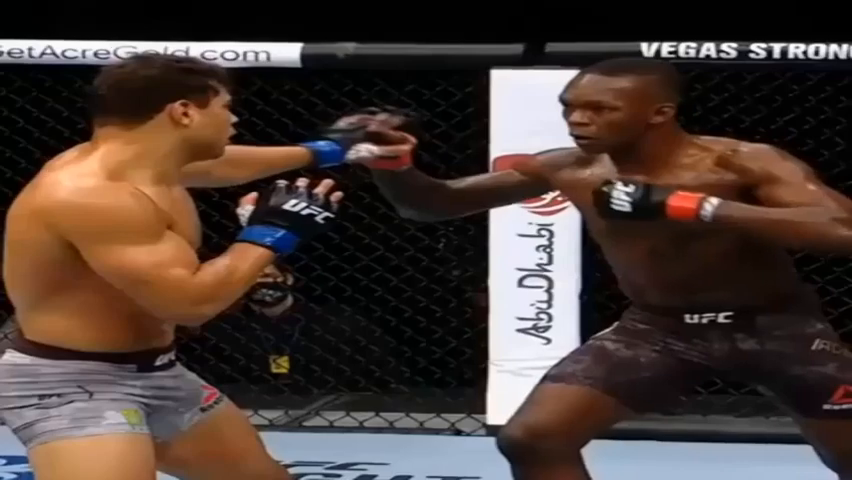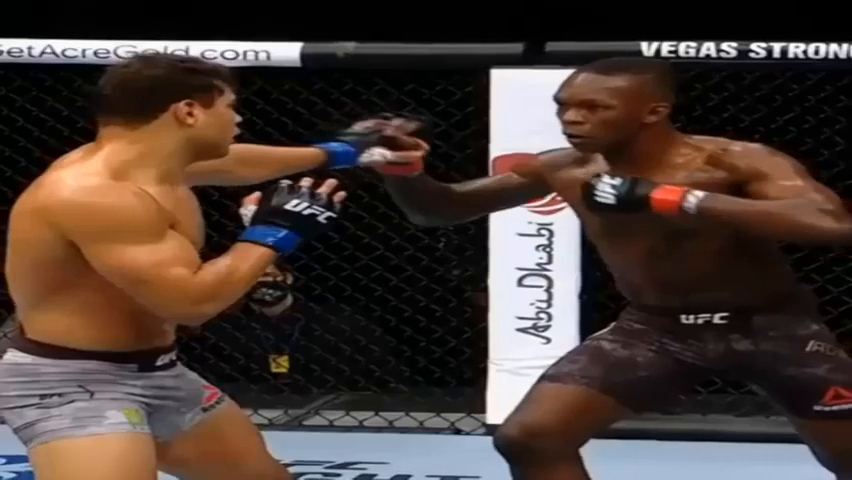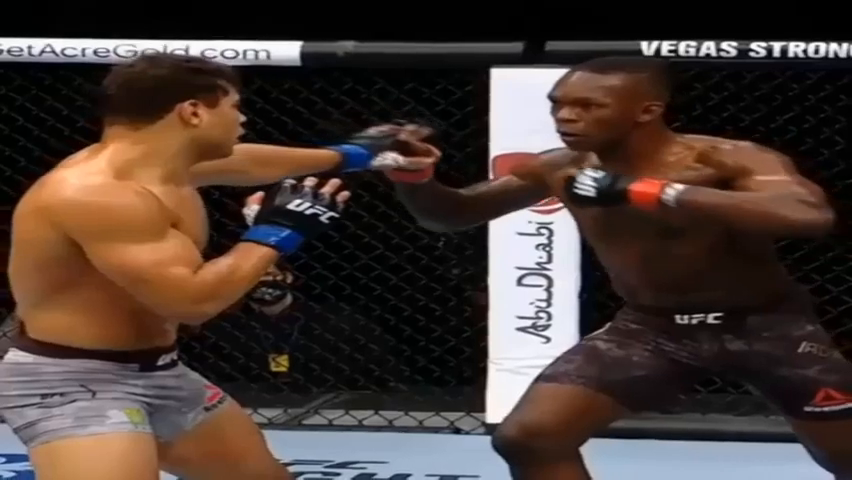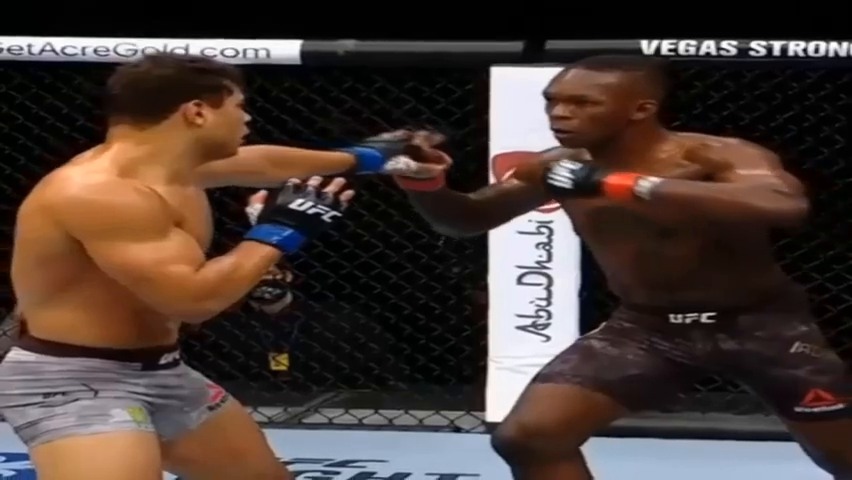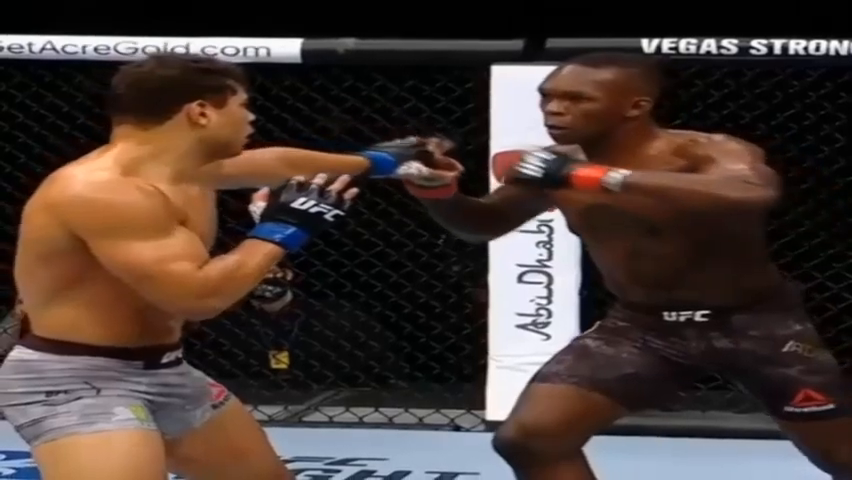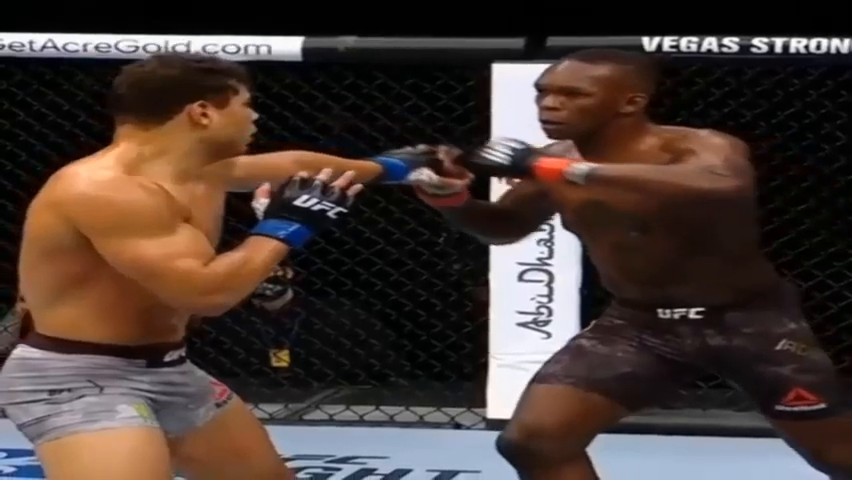
dt=0.3s
person 1, frame 1
left shoulder: (745, 163)
right shoulder: (569, 170)
right elbow: (434, 205)
left wrist: (686, 204)
right wrist: (392, 163)
left hip: (773, 324)
right hip: (655, 326)
right knee: (529, 438)
person 1, frame 2
left shoulder: (738, 162)
right shoulder: (562, 171)
right elbow: (441, 210)
left wrist: (668, 197)
right wrist: (401, 171)
right hip: (652, 326)
right knee: (527, 438)
person 1, frame 3
left shoulder: (728, 159)
right shoulder: (559, 170)
left elbow: (811, 214)
right elbow: (450, 215)
left wrist: (647, 191)
right wrist: (413, 178)
right hip: (648, 326)
right knee: (525, 438)
person 1, frame 4
left shoulder: (720, 156)
right shoulder: (558, 168)
left elbow: (786, 205)
right elbow: (466, 220)
left wrist: (620, 184)
right wrist: (423, 182)
left hip: (759, 322)
right hip: (643, 326)
right knee: (525, 438)
person 1, frame 5
left shoulder: (707, 151)
right shoulder: (557, 165)
left elbow: (754, 194)
right elbow: (480, 225)
left wrist: (593, 176)
right wrist: (434, 189)
left hip: (754, 320)
right hip: (638, 325)
right knee: (526, 438)
person 1, frame 6
left shoulder: (703, 148)
right shoulder: (555, 161)
left elbow: (723, 184)
right elbow: (501, 228)
left wrist: (556, 169)
right wrist: (447, 194)
left hip: (748, 318)
right hip: (634, 322)
right knee: (531, 441)
person 2, frame 1
left shoulder: (145, 162)
right shoulder: (88, 197)
left elbow: (221, 164)
right elbow: (190, 302)
left wrist: (321, 152)
right wrist: (271, 235)
left hip: (158, 374)
right hip: (70, 384)
person 2, frame 2
left shoulder: (155, 162)
right shoulder: (92, 195)
left elbow: (231, 163)
right elbow: (192, 302)
left wrist: (333, 153)
right wrist: (273, 233)
left hip: (158, 373)
right hip: (69, 384)
person 2, frame 3
left shoulder: (162, 162)
right shoulder: (93, 195)
left elbow: (245, 162)
right elbow: (193, 300)
left wrist: (347, 156)
right wrist: (274, 233)
left hip: (160, 373)
right hip: (70, 385)
person 2, frame 4
left shoulder: (176, 163)
right shoulder: (97, 193)
left elbow: (260, 162)
right elbow: (196, 299)
left wrist: (360, 159)
right wrist: (279, 232)
left hip: (162, 373)
right hip: (71, 383)
person 2, frame 5
left shoulder: (187, 166)
right shoulder: (101, 192)
left elbow: (275, 163)
right elbow: (199, 296)
left wrist: (374, 163)
right wrist: (282, 230)
left hip: (165, 372)
right hip: (74, 383)
person 2, frame 6
left shoulder: (202, 168)
right shoulder: (104, 191)
left elbow: (290, 164)
right elbow: (208, 292)
left wrist: (386, 168)
right wrist: (286, 225)
left hip: (167, 371)
right hip: (76, 380)
